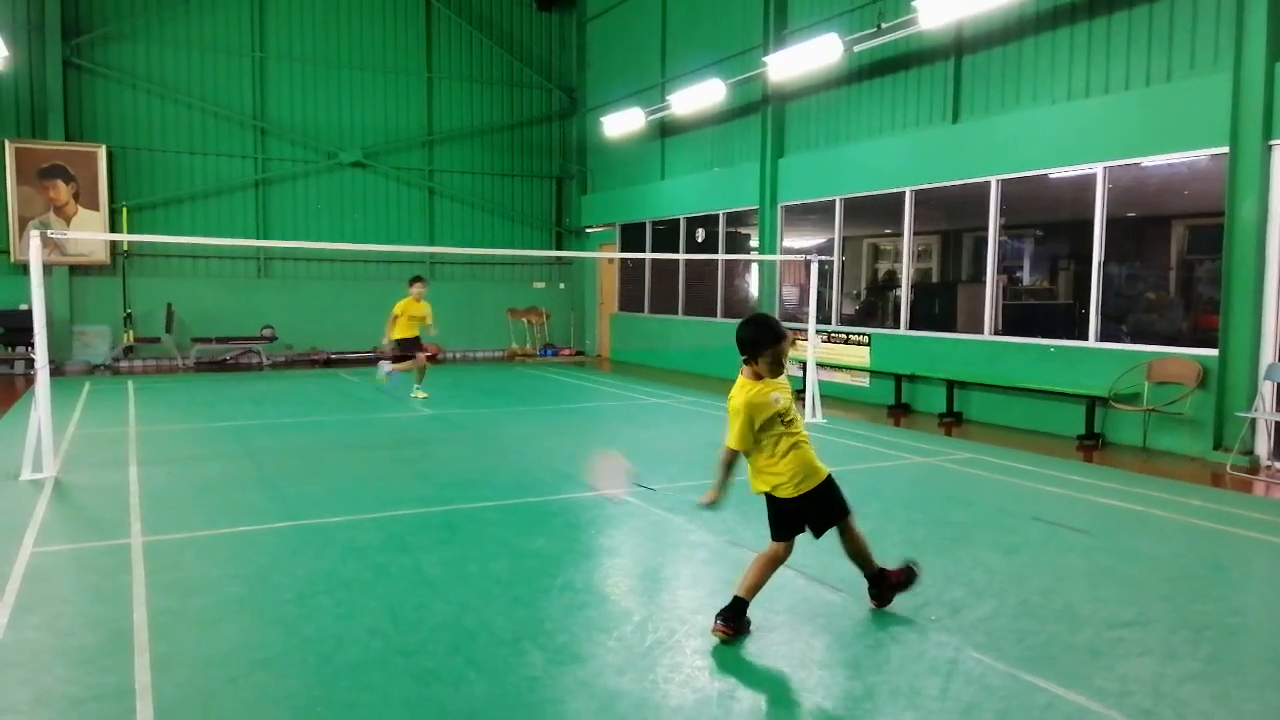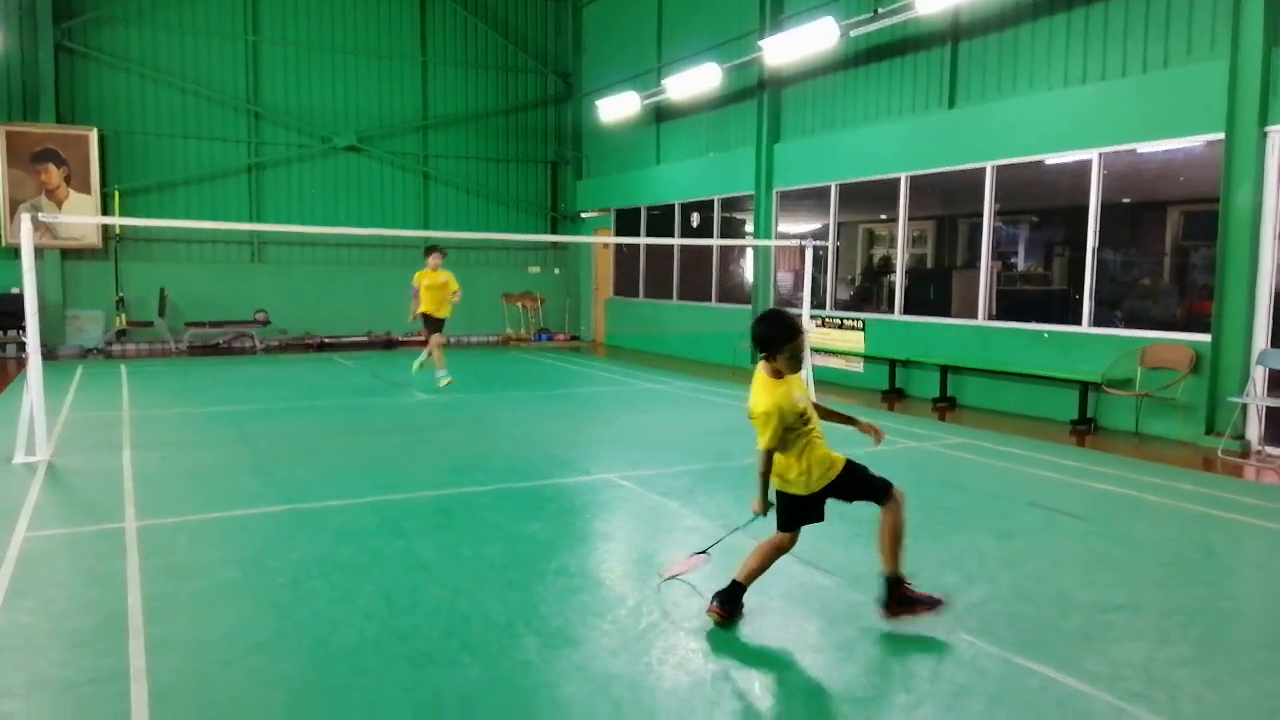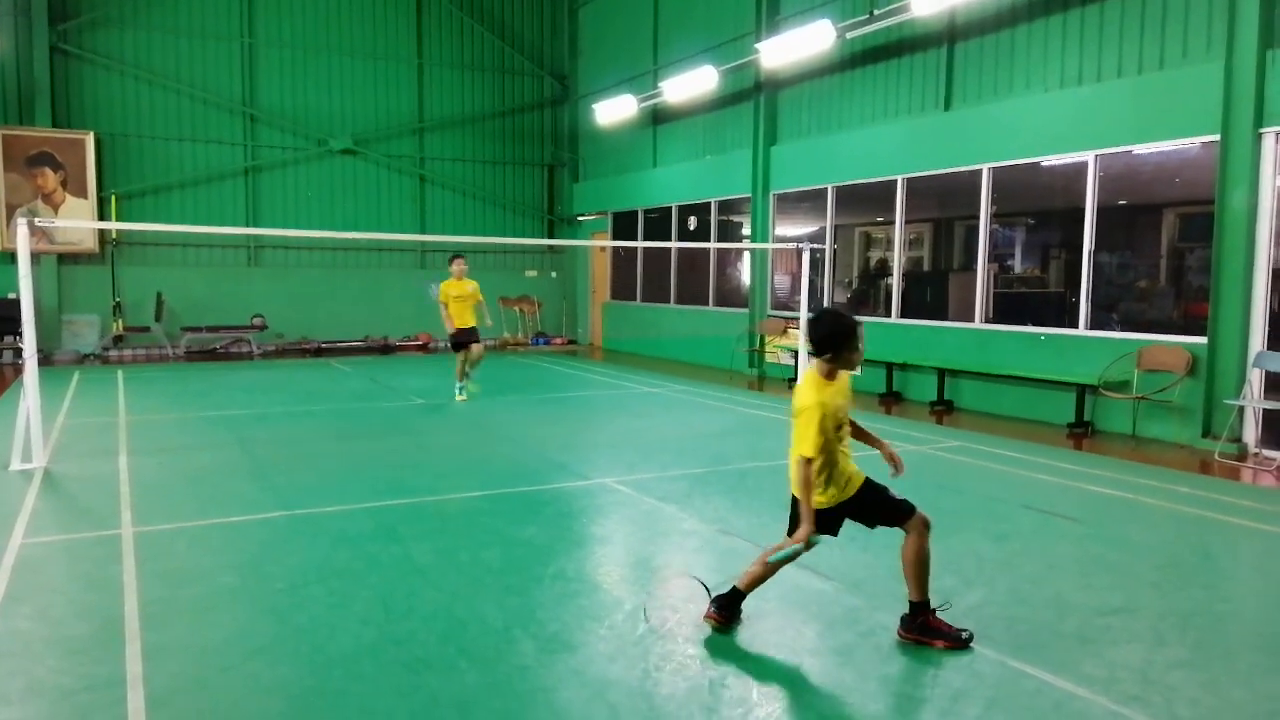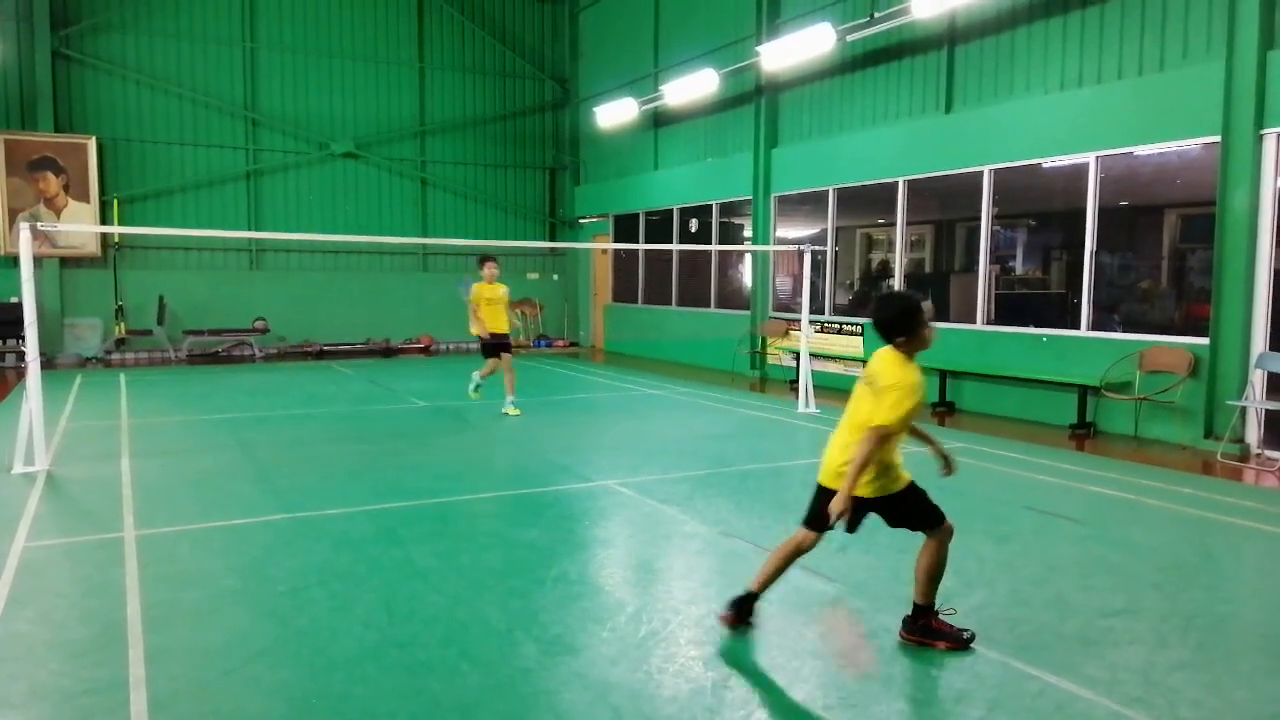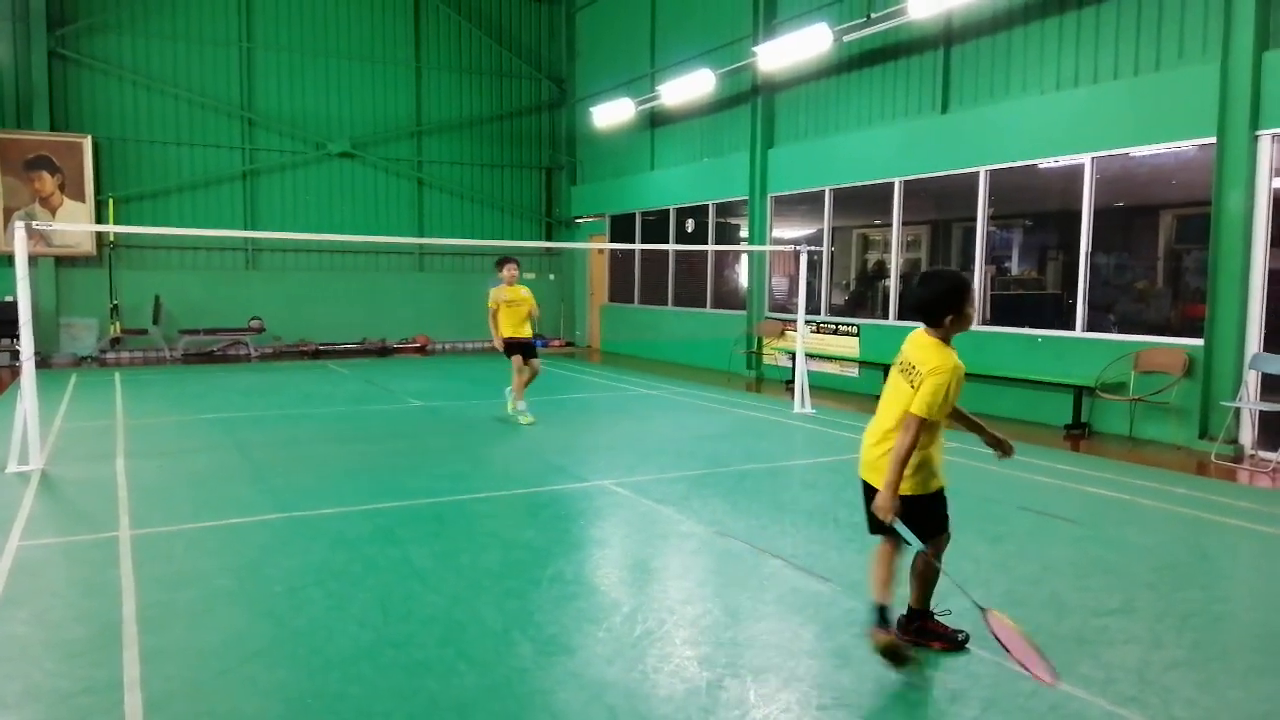
dt=0.2s
person 1, frame 1
left shoulder: (772, 376)
right shoulder: (744, 401)
right elbow: (733, 451)
right wrist: (718, 489)
left hip: (796, 476)
right hip: (794, 480)
left knee: (784, 545)
right knee: (841, 524)
left ankle: (747, 612)
right ankle: (871, 584)
person 1, frame 2
left shoulder: (788, 373)
right shoulder: (768, 403)
right elbow: (767, 453)
left wrist: (856, 422)
right wrist: (761, 495)
left hip: (816, 468)
right hip: (807, 476)
left knee: (785, 537)
right knee: (892, 500)
right ankle: (895, 594)
person 1, frame 3
left shoulder: (833, 374)
right shoulder: (814, 402)
right elbow: (804, 462)
left wrist: (880, 445)
right wrist: (808, 520)
left hip: (835, 480)
right hip: (825, 487)
left knee: (794, 544)
right knee: (917, 525)
left ankle: (728, 602)
right ankle: (918, 619)
person 1, frame 4
left shoulder: (882, 360)
right shoulder: (907, 381)
right elbow: (871, 440)
left wrist: (933, 445)
right wrist: (846, 495)
left hip: (836, 468)
right hip: (873, 476)
left knee: (807, 536)
right knee: (940, 532)
left ankle: (744, 603)
right ankle: (921, 623)
person 1, frame 5
left shoulder: (915, 341)
right shoulder: (946, 364)
right elbow: (912, 427)
left wrist: (986, 433)
right wrist: (891, 489)
left hip: (875, 460)
right hip: (908, 471)
left knee: (889, 540)
right knee: (934, 542)
left ankle: (883, 618)
right ankle: (918, 621)
